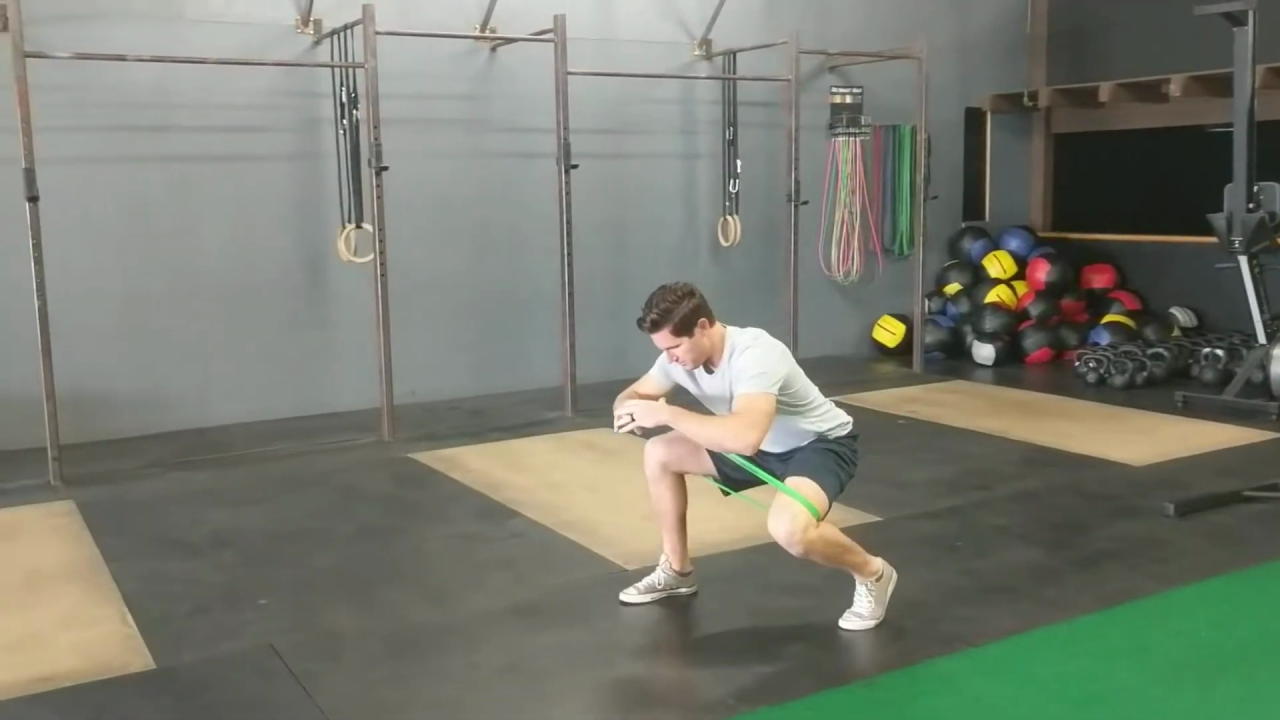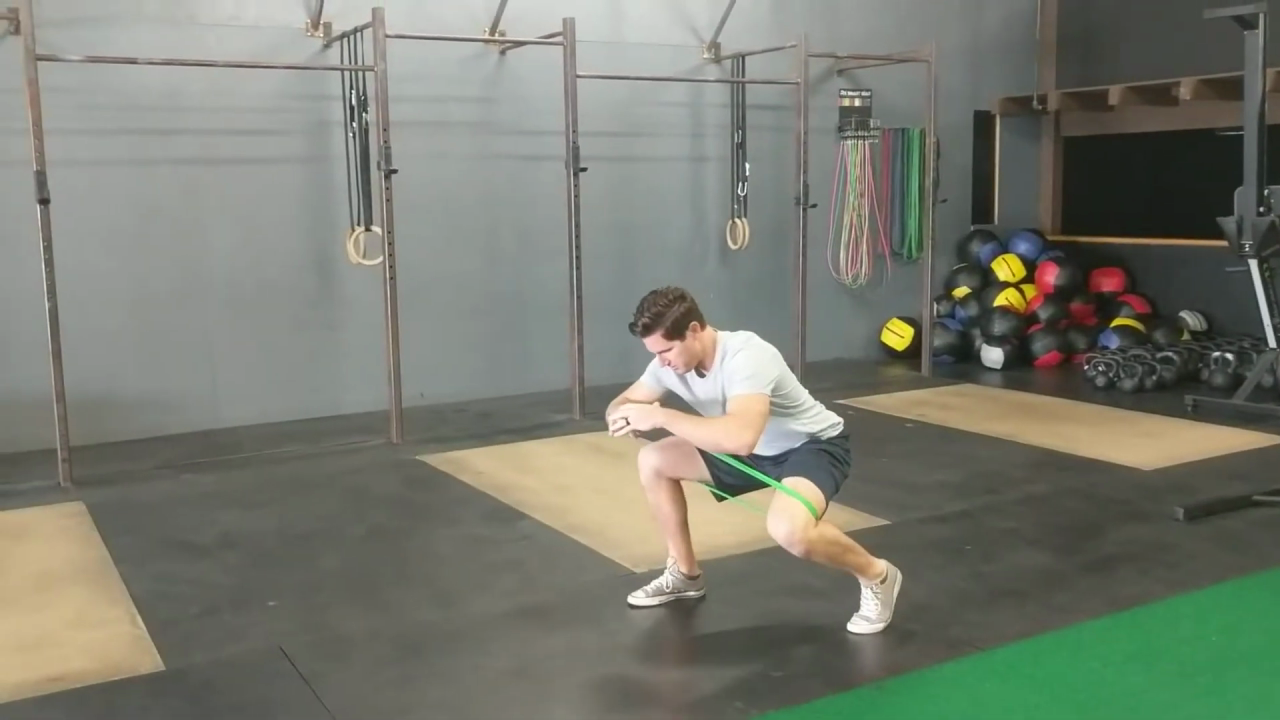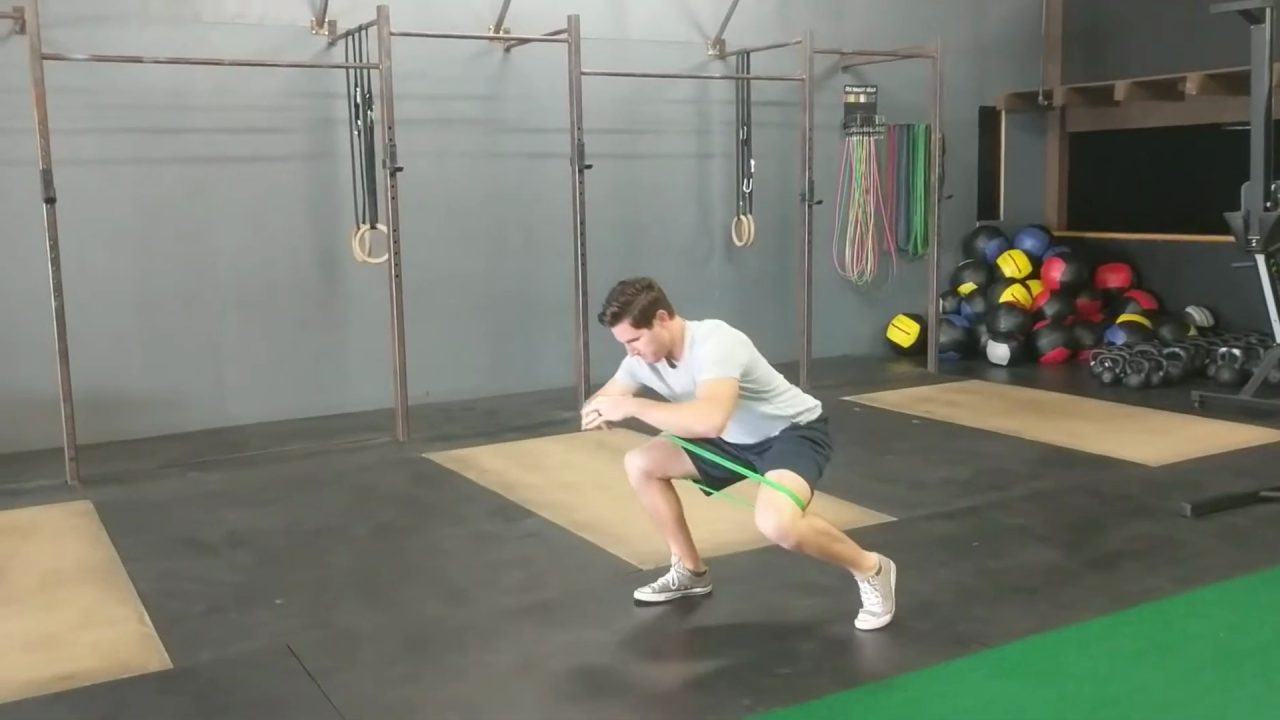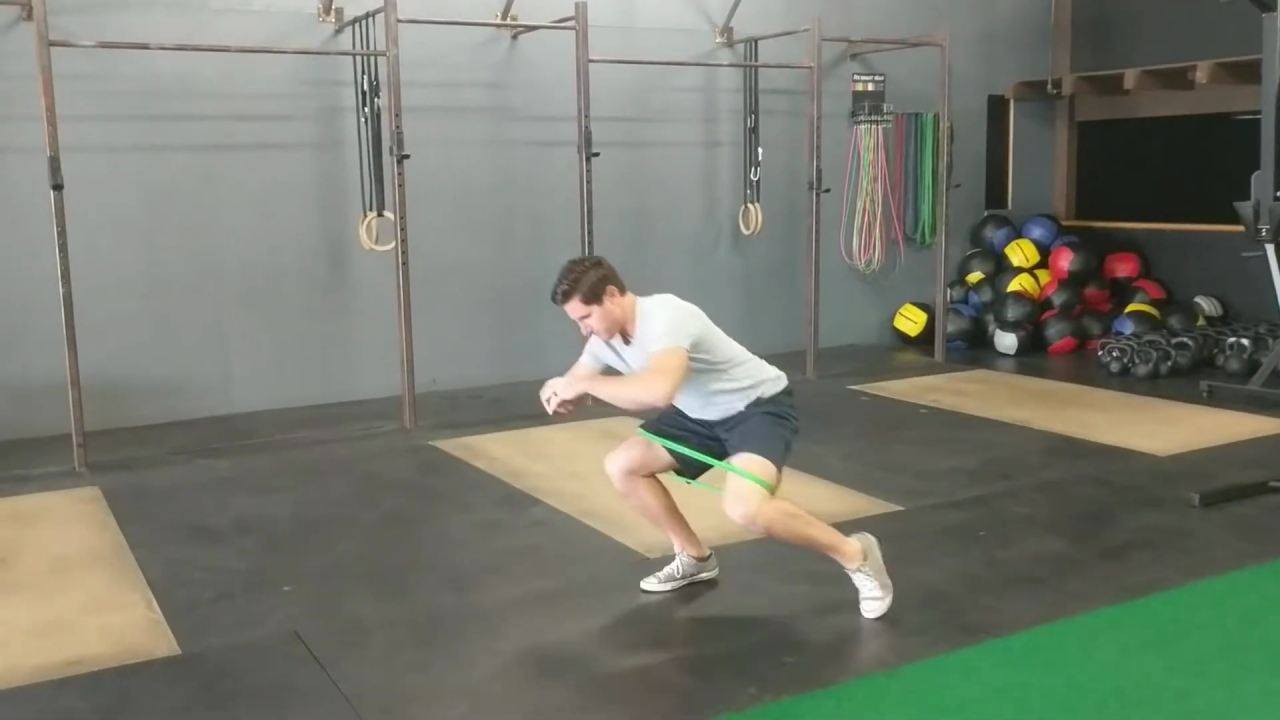
dt=0.4s
person 1, frame 1
left shoulder: (755, 355)
right shoulder: (680, 353)
left elbow: (745, 439)
right elbow: (631, 395)
left wrist: (667, 414)
right wrist: (628, 410)
left hip: (822, 443)
right hip: (764, 445)
left knee: (788, 528)
right knee: (659, 454)
left ankle: (872, 575)
right ankle: (676, 569)
person 1, frame 2
left shoulder: (747, 357)
right shoulder: (670, 361)
left elbow: (741, 437)
right elbow: (622, 402)
left wrist: (661, 416)
right wrist: (622, 417)
left hip: (814, 445)
right hip: (757, 450)
left knee: (788, 528)
right knee: (652, 461)
left ankle: (877, 577)
right ankle: (684, 573)
person 1, frame 3
left shoulder: (716, 344)
right shoulder: (644, 357)
left elbow: (710, 421)
right elbow: (603, 400)
left wrist: (632, 406)
right wrist: (598, 412)
left hip: (794, 430)
right hip: (737, 438)
left knee: (776, 522)
right knee: (640, 464)
left ankle: (871, 570)
right ankle: (690, 569)
person 1, frame 4
left shoulder: (665, 317)
right shoulder: (605, 338)
left elbow: (658, 392)
right elbow: (573, 385)
left wrist: (584, 383)
right wrist: (561, 393)
left hip: (762, 405)
right hip: (705, 415)
left knee: (746, 509)
right knee: (620, 466)
left ankle: (854, 555)
right ankle: (694, 555)
